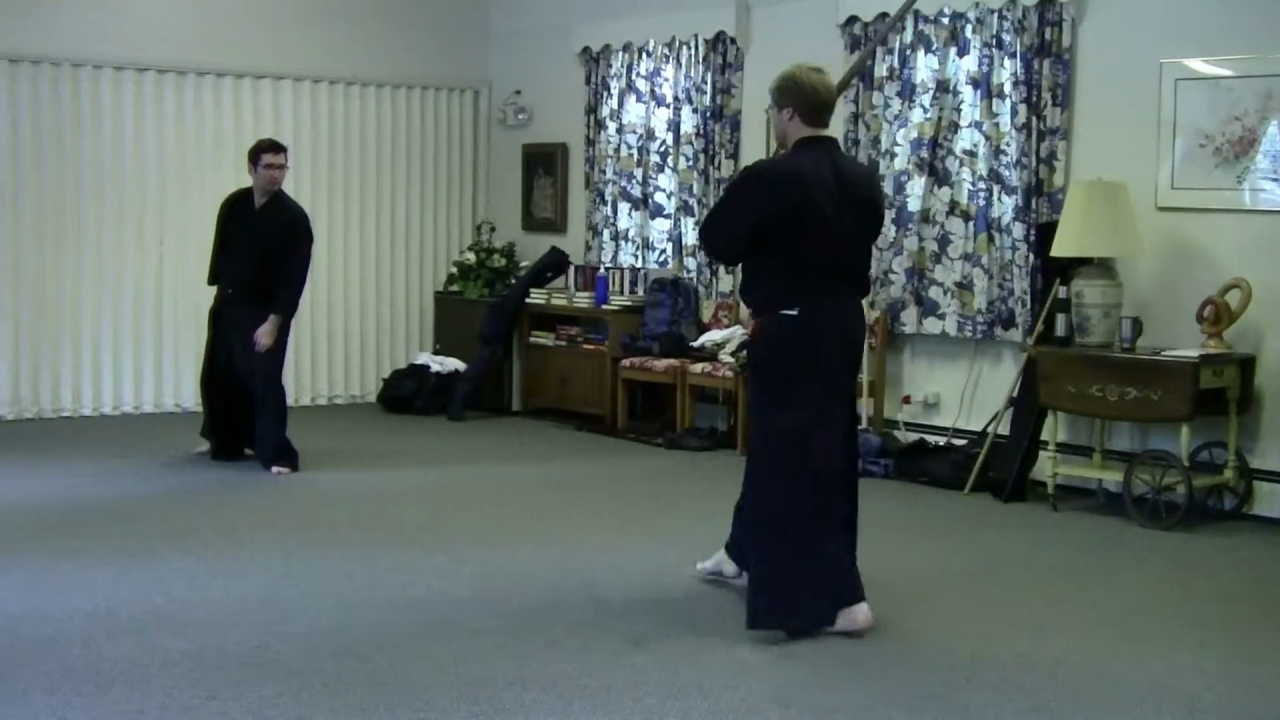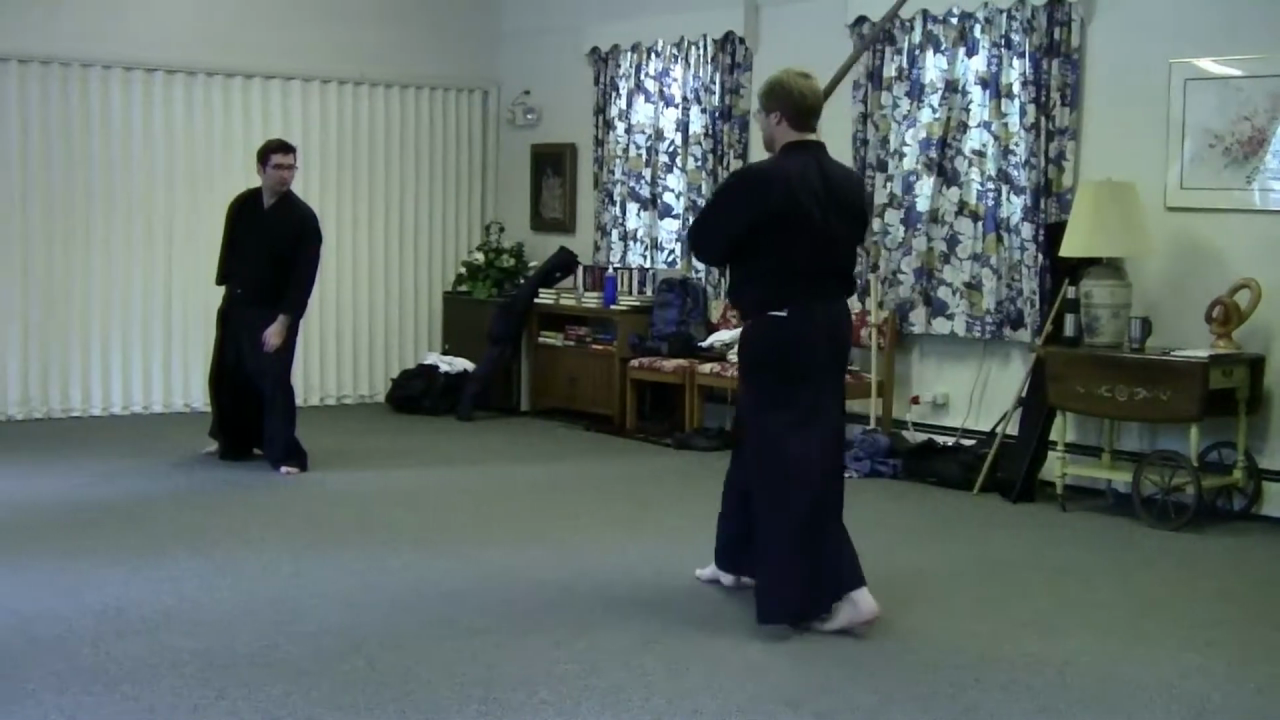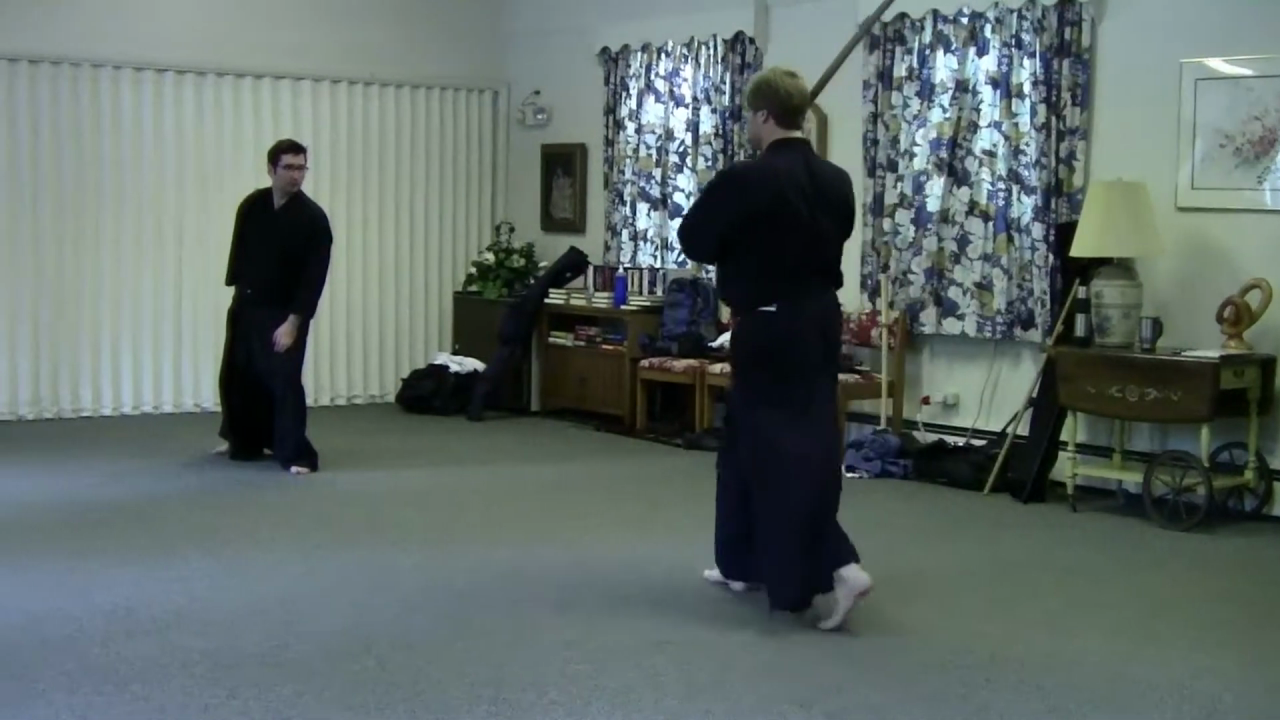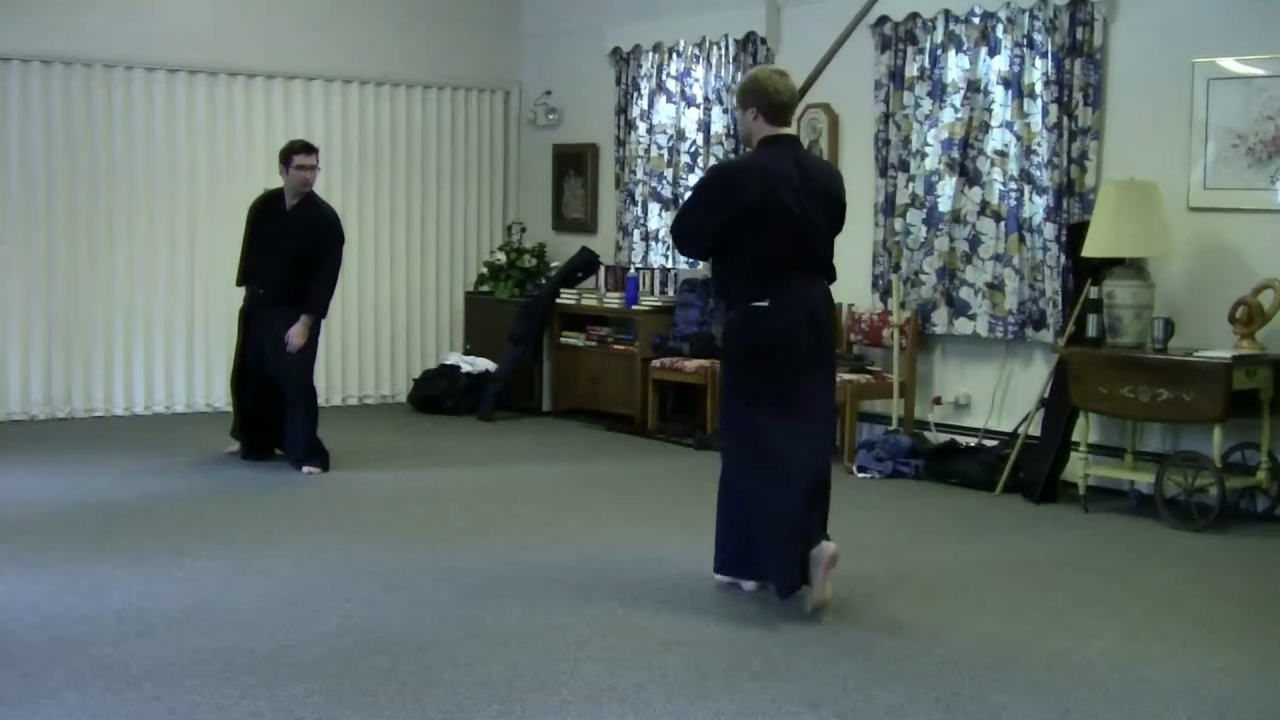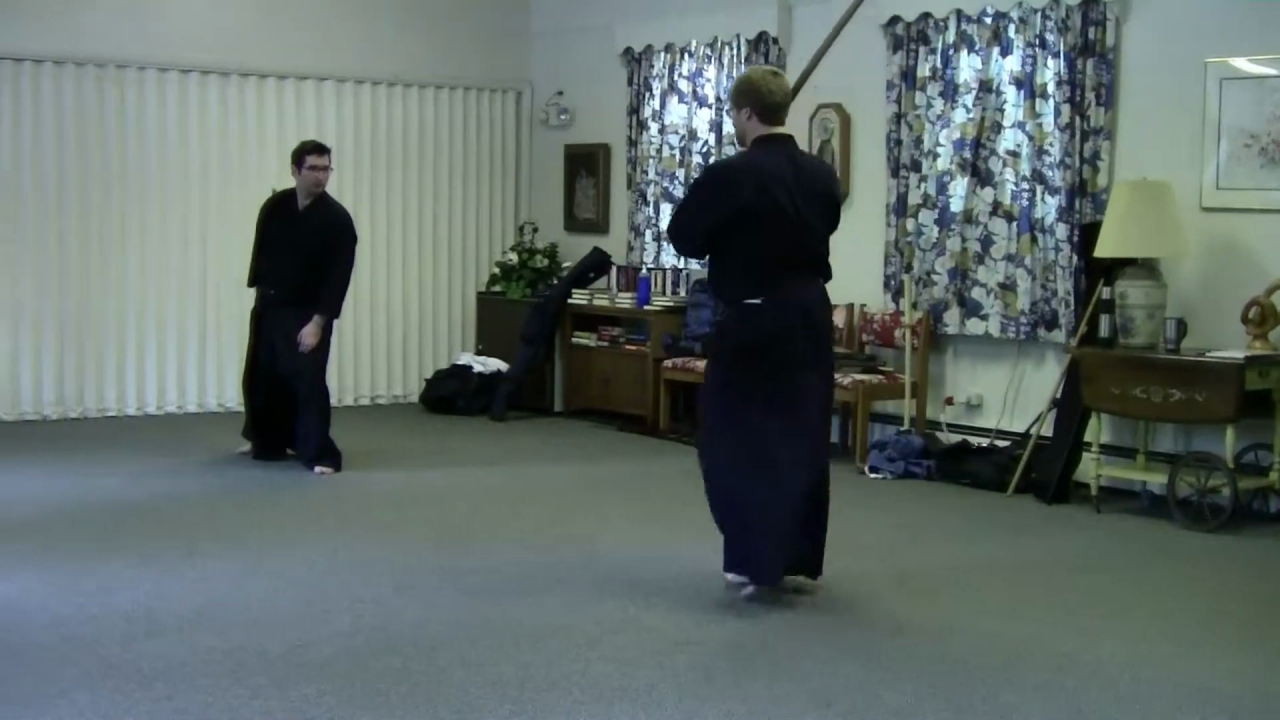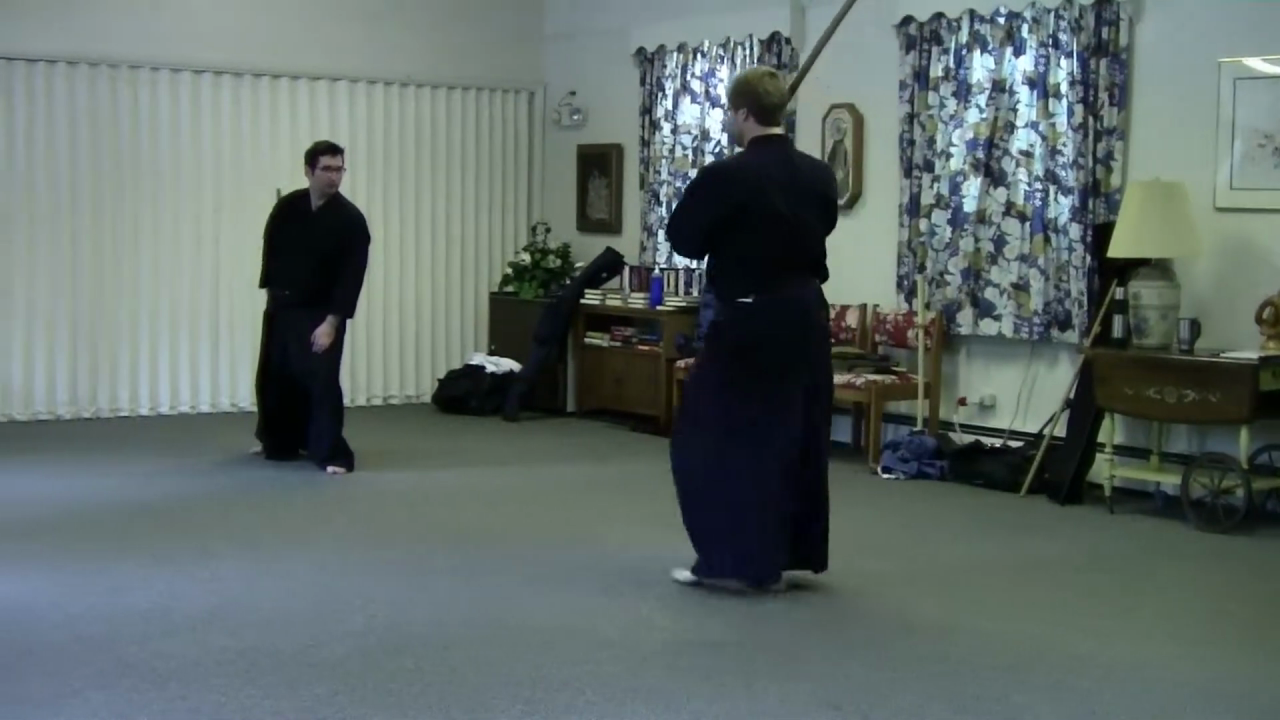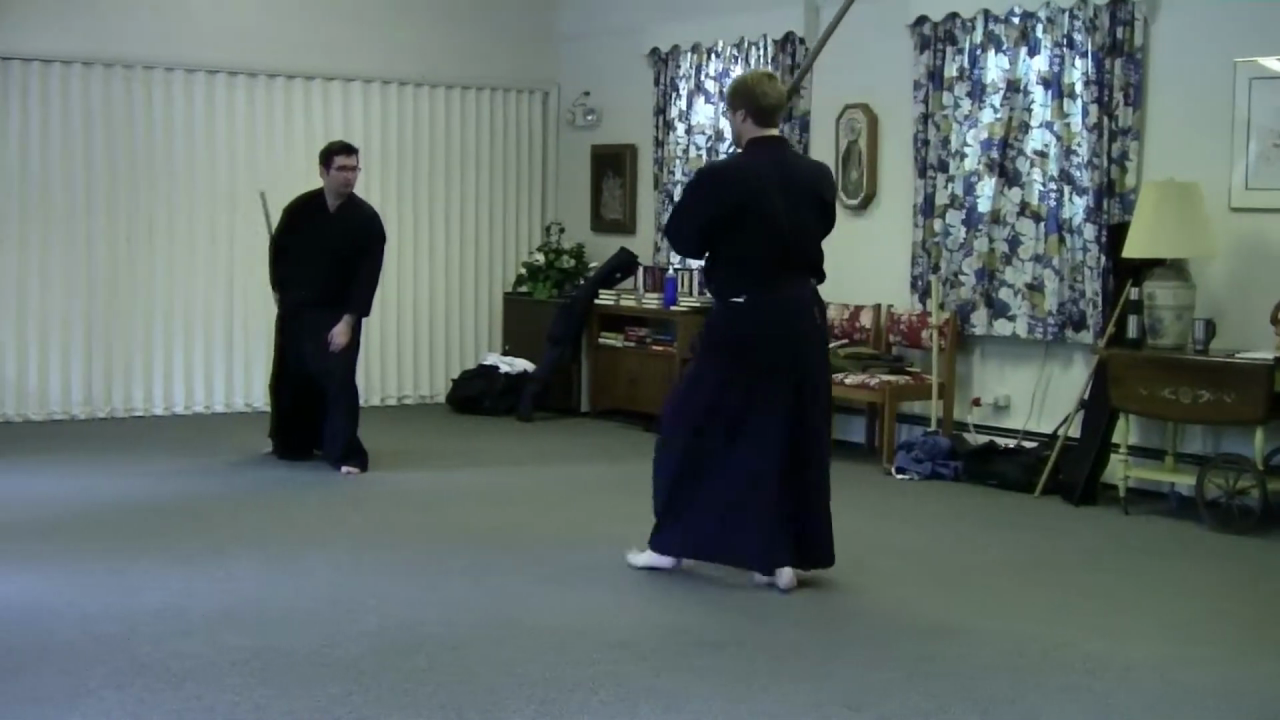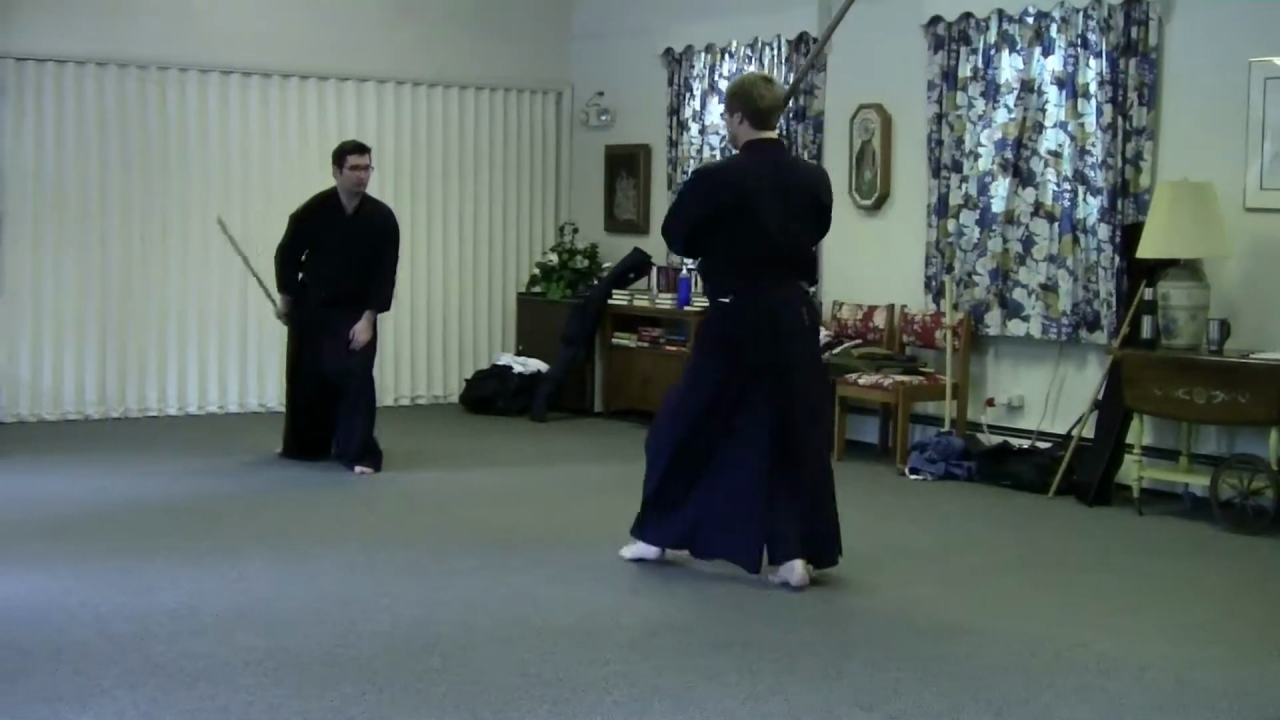
dt=0.1s
person 1, frame 1
left shoulder: (769, 178)
right shoulder: (863, 180)
left elbow: (716, 242)
left hip: (791, 330)
right hip: (842, 324)
left knee: (796, 457)
right knee: (801, 445)
left ankle: (839, 598)
right ankle: (747, 556)
person 1, frame 2
left shoulder: (758, 181)
right shoulder: (849, 184)
left elbow: (705, 245)
left hip: (780, 330)
right hip: (830, 325)
left knee: (789, 456)
right knee: (764, 440)
left ankle: (842, 590)
right ankle: (740, 560)
person 1, frame 3
left shoulder: (743, 179)
right shoulder: (835, 180)
left elbow: (696, 242)
left hip: (768, 325)
right hip: (819, 319)
left knee: (773, 447)
right knee: (751, 441)
left ankle: (838, 566)
right ankle: (744, 562)
person 1, frame 4
left shoulder: (735, 176)
right shoulder: (827, 176)
left elbow: (688, 239)
left hip: (762, 321)
right hip: (814, 314)
left knee: (759, 441)
right knee: (803, 435)
left ankle: (807, 544)
right ankle: (753, 561)
person 1, frame 5
left shoulder: (728, 175)
right shoulder: (821, 174)
left elbow: (684, 238)
left hip: (754, 318)
right hip: (809, 313)
left knee: (733, 436)
right knee: (796, 434)
left ankle: (764, 556)
right ankle: (783, 554)
person 1, frame 6
left shoulder: (725, 176)
right shoulder: (819, 175)
left elbow: (683, 238)
left hip: (749, 317)
right hip: (806, 313)
left knee: (705, 431)
right knee: (796, 434)
left ankle: (726, 559)
right ankle: (779, 556)
person 1, frame 7
left shoulder: (720, 178)
right shoulder: (817, 176)
left elbow: (682, 238)
left hip: (744, 316)
right hip: (802, 313)
left knee: (693, 423)
right knee: (798, 434)
left ankle: (670, 543)
right ankle: (789, 556)
person 1, frame 8
left shoulder: (715, 179)
right shoulder: (813, 179)
left elbow: (677, 238)
left hip: (736, 317)
right hip: (793, 314)
left knee: (688, 424)
right knee: (794, 433)
left ankle: (657, 535)
right ankle: (797, 552)
person 2, frame 1
left shoulder: (293, 217)
right shoulder: (233, 205)
left elbow: (294, 276)
right elbow: (221, 252)
left wrist: (274, 322)
right wrist: (222, 291)
left hip: (265, 312)
right hip: (228, 306)
left knee: (265, 378)
right knee: (219, 376)
left ankle: (277, 453)
right ankle: (225, 442)
person 2, frame 2
left shoulder: (302, 217)
right shoulder: (241, 205)
left elbow: (303, 277)
right elbow: (229, 253)
left wrist: (283, 322)
right wrist: (230, 291)
left hip: (274, 312)
right hip: (236, 307)
left knee: (274, 379)
right knee: (227, 377)
left ankle: (285, 454)
right ankle: (233, 442)
person 2, frame 3
left shoulder: (313, 218)
right shoulder: (252, 206)
left elbow: (313, 277)
right elbow: (239, 252)
left wrist: (293, 322)
right wrist: (240, 292)
left hip: (284, 312)
right hip: (246, 307)
left knee: (284, 379)
right knee: (238, 376)
left ankle: (296, 454)
right ankle: (244, 442)
person 2, frame 4
left shoulder: (325, 218)
right shoulder: (263, 206)
left elbow: (326, 277)
right elbow: (250, 253)
left wrist: (305, 322)
right wrist: (251, 292)
left hip: (296, 313)
right hip: (258, 307)
left knee: (296, 379)
right knee: (250, 377)
left ankle: (307, 453)
right ankle: (255, 442)
person 2, frame 5
left shoulder: (337, 219)
right shoulder: (275, 207)
left elbow: (338, 277)
right elbow: (261, 251)
left wrist: (318, 322)
right wrist: (262, 292)
left hip: (308, 312)
right hip: (269, 307)
left knee: (309, 379)
right knee: (262, 377)
left ankle: (319, 453)
right ankle: (267, 441)
person 2, frame 6
left shoulder: (351, 219)
right shoulder: (286, 207)
left elbow: (351, 277)
right elbow: (271, 252)
left wrist: (332, 322)
right wrist: (273, 293)
left hip: (321, 313)
right hip: (282, 308)
left knee: (322, 380)
right knee: (275, 378)
left ankle: (331, 453)
right ankle: (279, 442)
person 2, frame 7
left shoulder: (366, 218)
right shoulder: (300, 208)
left elbow: (367, 275)
right elbow: (279, 252)
left wrist: (347, 321)
right wrist: (281, 293)
left hip: (338, 313)
right hip: (296, 309)
left knee: (337, 379)
right knee: (288, 377)
left ankle: (346, 453)
right ankle: (292, 443)
person 2, frame 8
left shoulder: (381, 217)
right shoulder: (314, 210)
left elbow: (385, 272)
right elbow: (287, 254)
left wrist: (368, 318)
right wrist: (286, 298)
left hip: (355, 313)
right hip: (311, 310)
left knee: (356, 379)
right knee: (305, 379)
left ankle: (360, 453)
right ankle: (305, 444)
